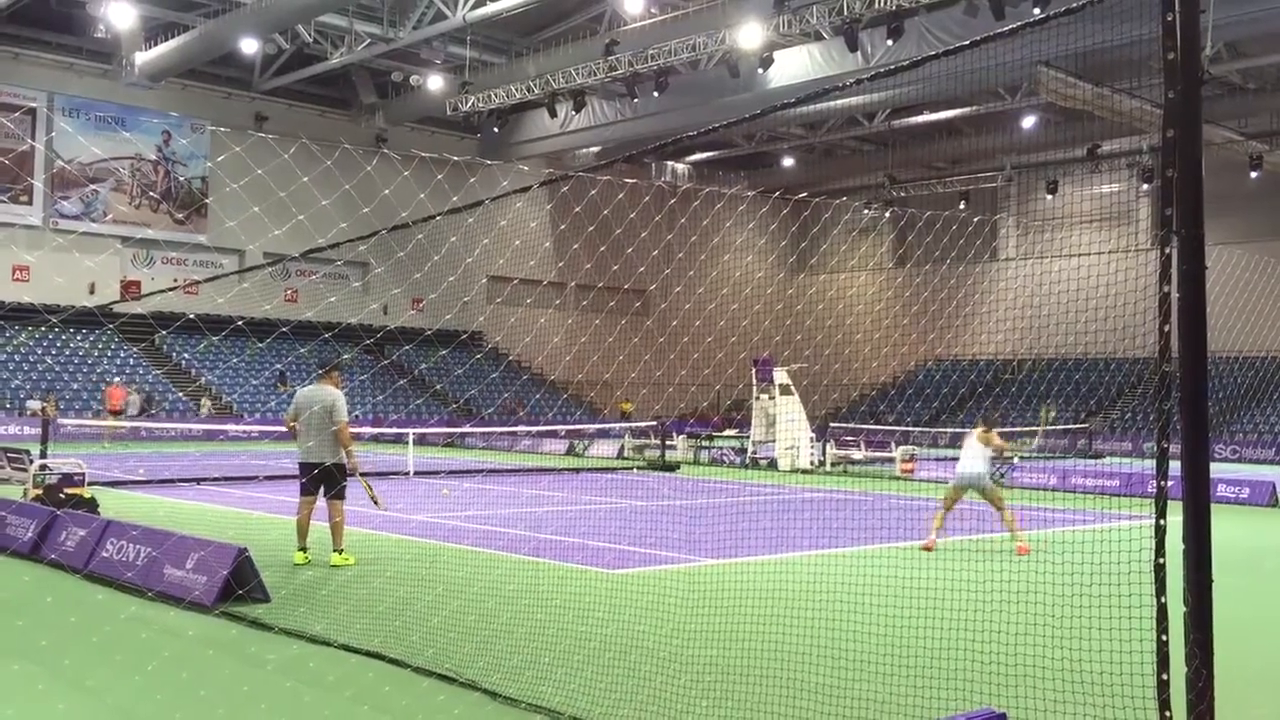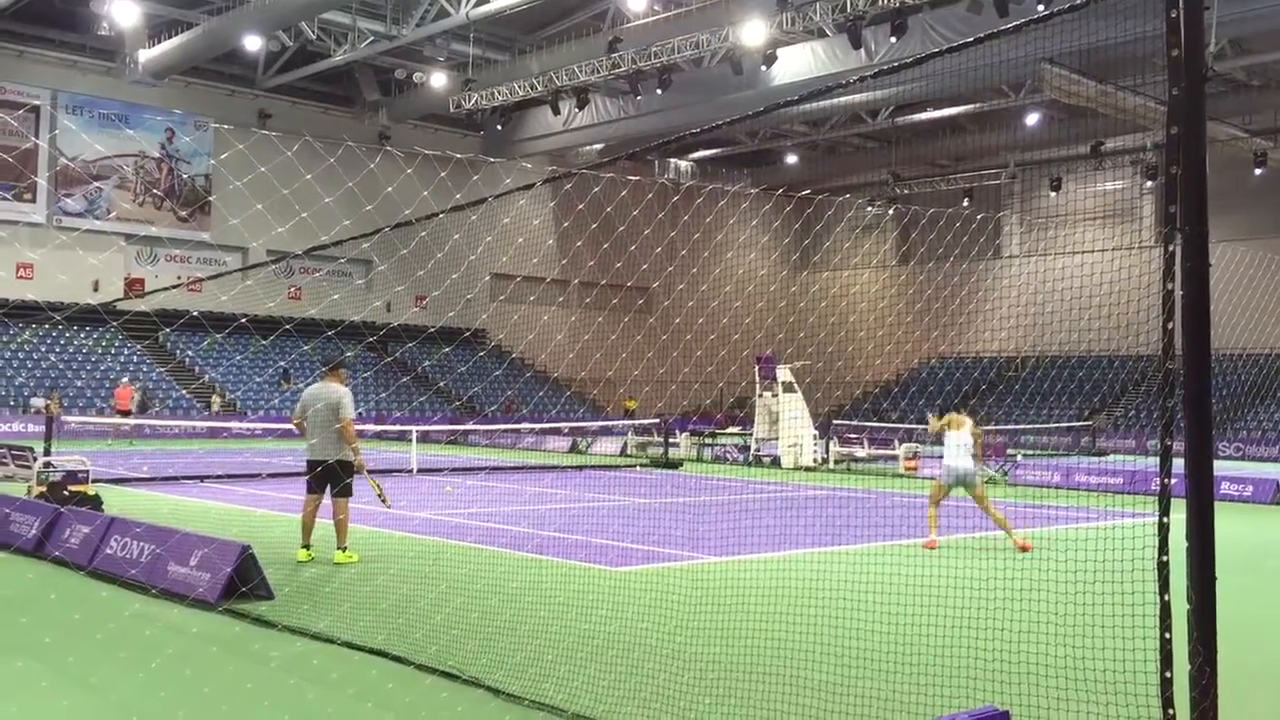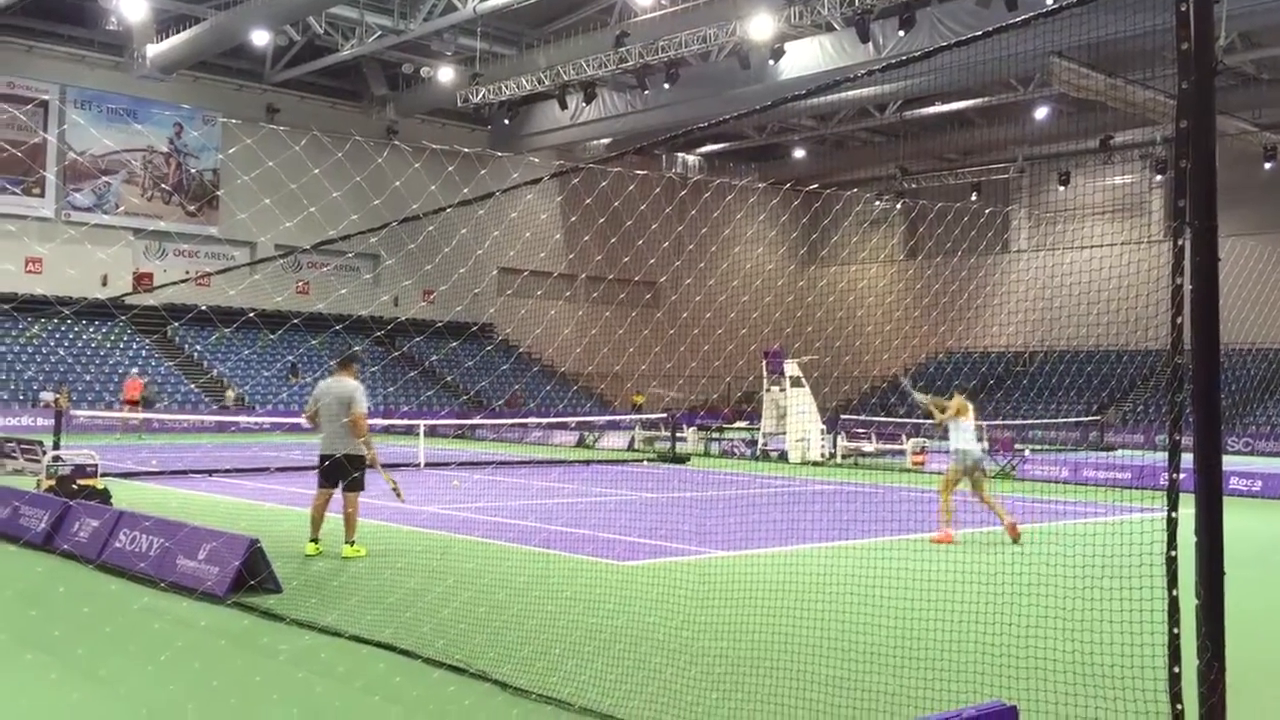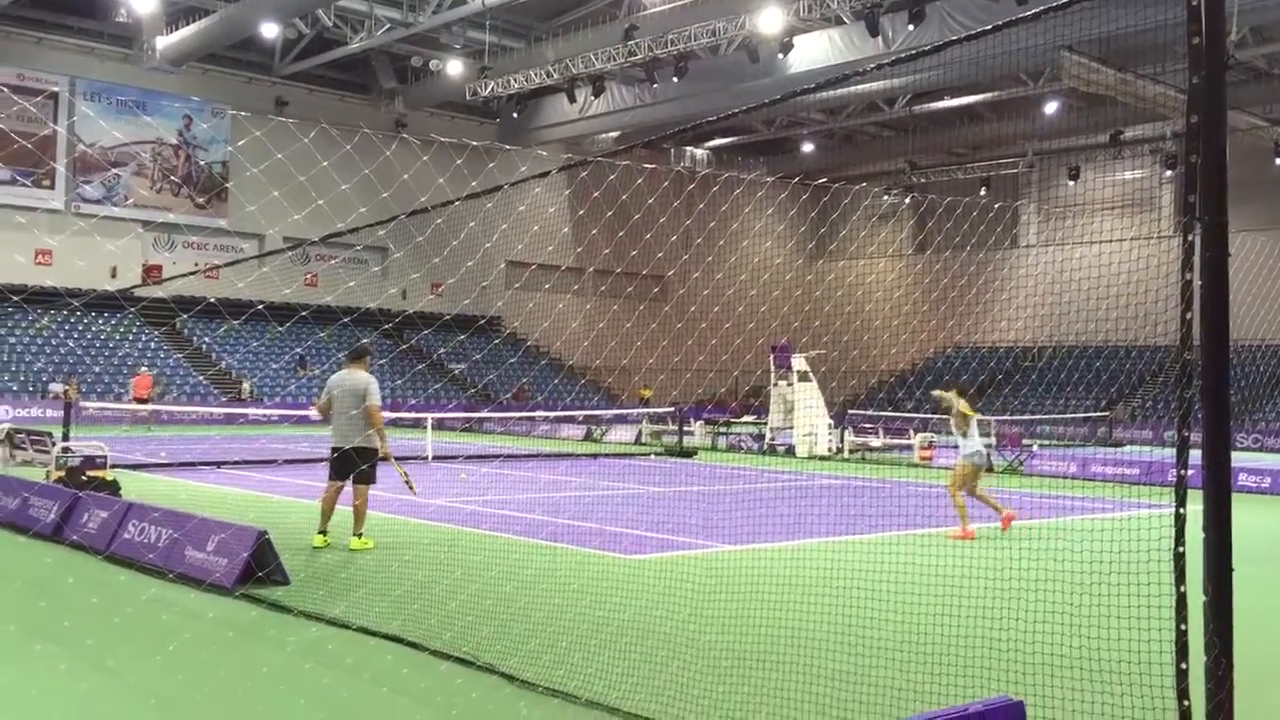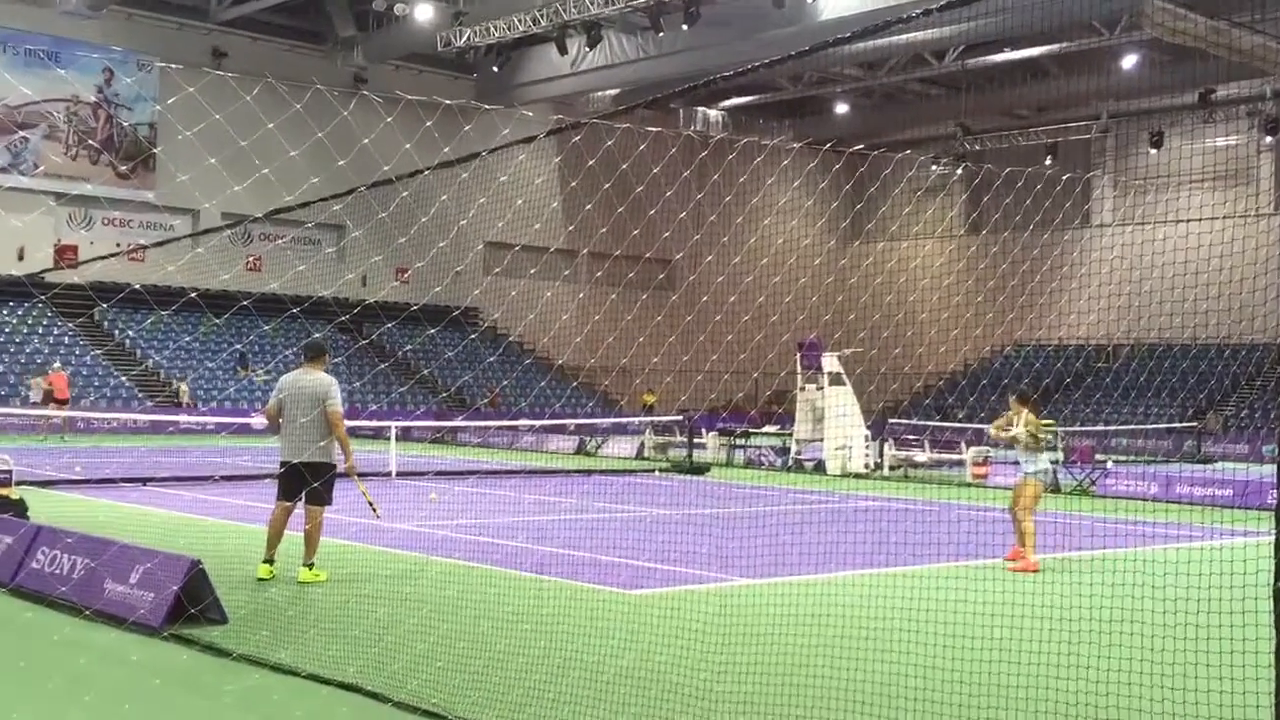
dt=0.2s
person 1, frame 1
left shoulder: (301, 394)
right shoulder: (336, 395)
left elbow: (288, 423)
right elbow: (342, 429)
right wrist: (351, 457)
left hip: (307, 458)
right hip: (333, 459)
left knee: (306, 503)
right knee: (336, 505)
right ankle: (337, 553)
person 1, frame 2
left shoulder: (308, 392)
right shoulder: (342, 392)
left elbow: (296, 420)
right elbow: (347, 426)
right wrist: (357, 454)
left hip: (314, 455)
right hip: (339, 456)
left knee: (311, 500)
right knee: (340, 502)
right ankle: (341, 550)
person 1, frame 3
left shoulder: (322, 386)
right shoulder: (355, 387)
left elbow: (309, 414)
right elbow: (359, 420)
right wrist: (370, 449)
left hip: (327, 449)
right hip: (352, 450)
left knee: (322, 494)
right knee: (350, 496)
right ankle: (349, 544)
person 1, frame 4
left shoulder: (334, 379)
right shoulder: (368, 380)
left elbow: (321, 408)
right elbow: (374, 413)
right wrist: (384, 442)
left hip: (339, 442)
right hip: (364, 443)
left knee: (333, 486)
right knee: (360, 489)
left ankle: (321, 534)
person 1, frame 5
left shoulder: (285, 380)
right shoulder: (328, 382)
left elbow: (270, 414)
right elbow: (336, 421)
right wrist: (348, 456)
left hip: (289, 455)
right hip: (320, 457)
left knee: (282, 507)
right knee: (314, 511)
left ankle: (267, 563)
right ankle: (307, 568)
person 2, frame 1
left shoulder: (969, 434)
right shoulder: (990, 435)
right elbow: (1000, 445)
left hip: (960, 474)
right hip: (979, 475)
left knee: (944, 509)
right knee: (1003, 509)
left ankle: (931, 539)
right ankle: (1019, 543)
person 2, frame 2
left shoulder: (952, 417)
right shoulder: (975, 430)
left elbow: (933, 430)
right elbow: (978, 457)
left wrist: (932, 421)
left hip: (950, 469)
right hip: (968, 470)
left knee: (933, 503)
right knee: (988, 508)
left ankle: (933, 538)
right ankle: (1016, 539)
person 2, frame 3
left shoulder: (958, 401)
right shoulder: (968, 406)
left elbow: (942, 421)
right elbow: (947, 404)
left wrist: (932, 408)
right wrist: (932, 401)
left hip: (962, 453)
right hip: (976, 454)
left knee: (945, 492)
right knee: (982, 495)
left ankle: (947, 532)
right ankle: (1007, 521)
person 2, frame 4
left shoulder: (962, 406)
right shoulder: (957, 403)
left elbow: (963, 432)
right elbow: (938, 394)
left wrist: (955, 416)
right wrist: (940, 394)
left hip: (972, 453)
right hip: (975, 453)
left knee: (954, 488)
right knee: (971, 491)
left ankle: (966, 529)
right ankle: (1004, 513)
person 2, frame 5
left shoulder: (1030, 418)
right shoulder: (1013, 416)
left elbow: (1042, 448)
right elbow: (993, 428)
left wrist: (1023, 441)
right wrist: (1000, 434)
left hip: (1038, 471)
right hip: (1027, 471)
left knee: (1023, 512)
right knee: (1015, 509)
left ankle: (1030, 560)
right ankle: (1021, 549)
